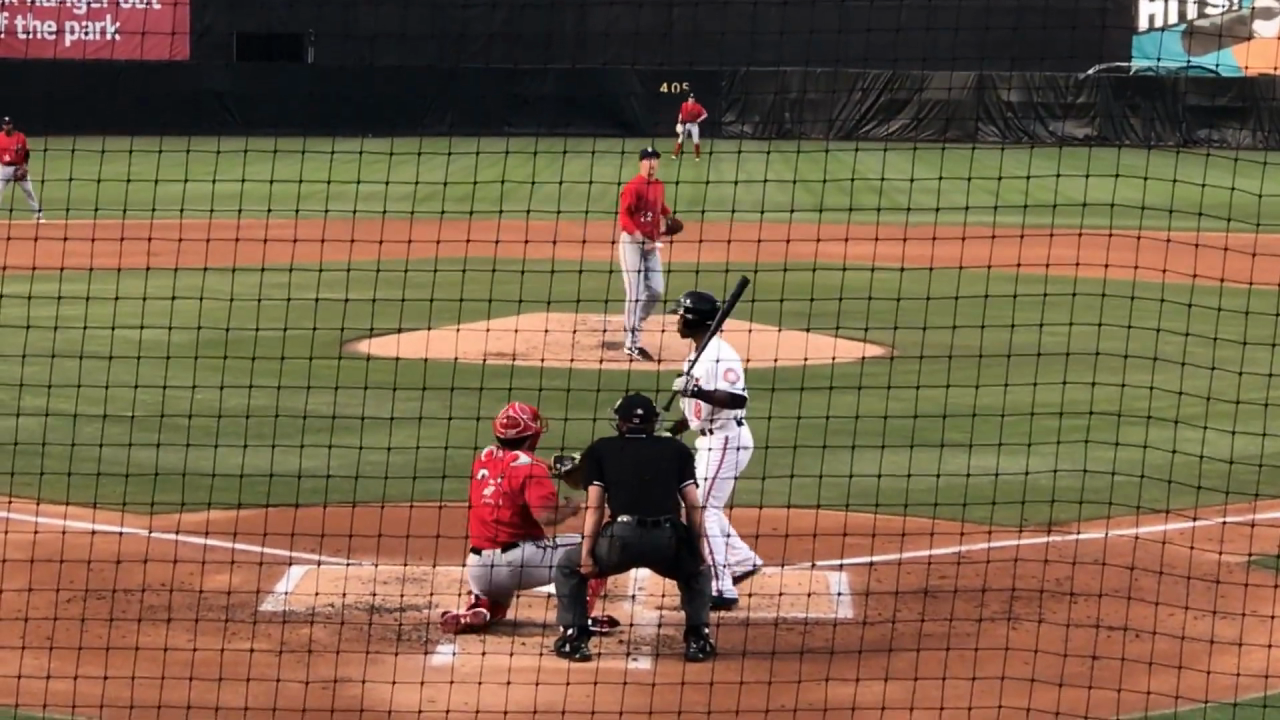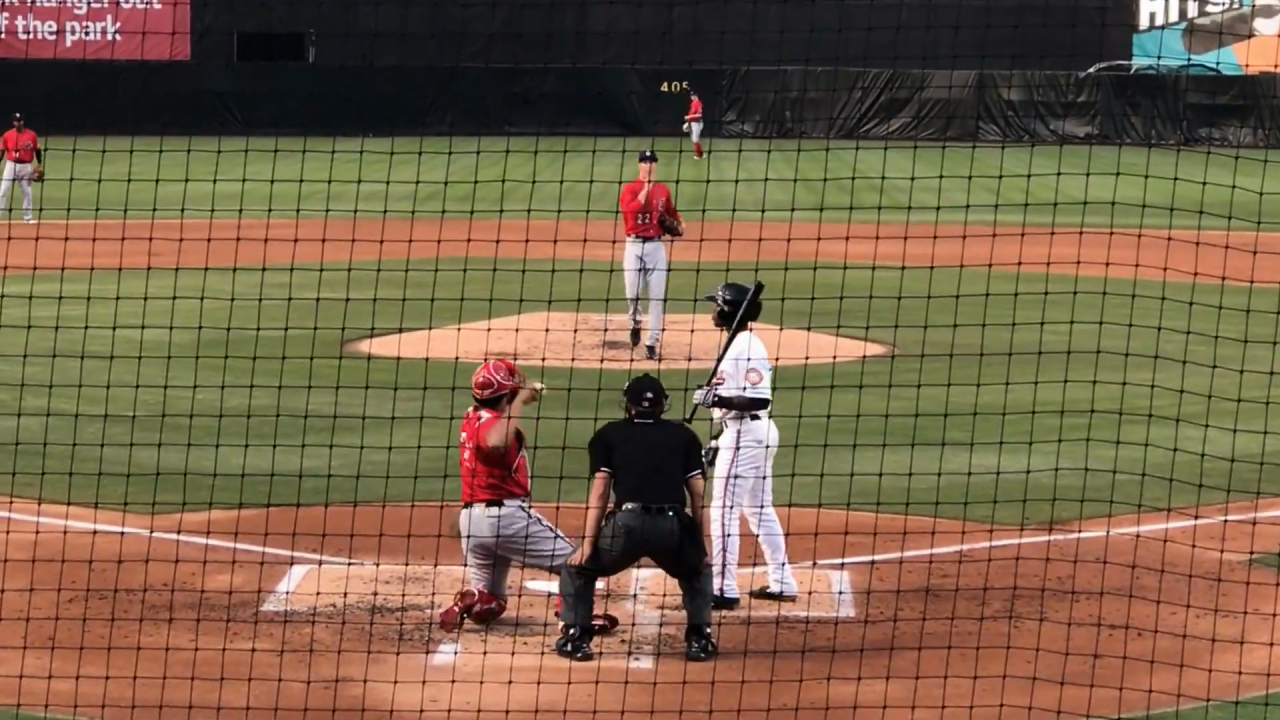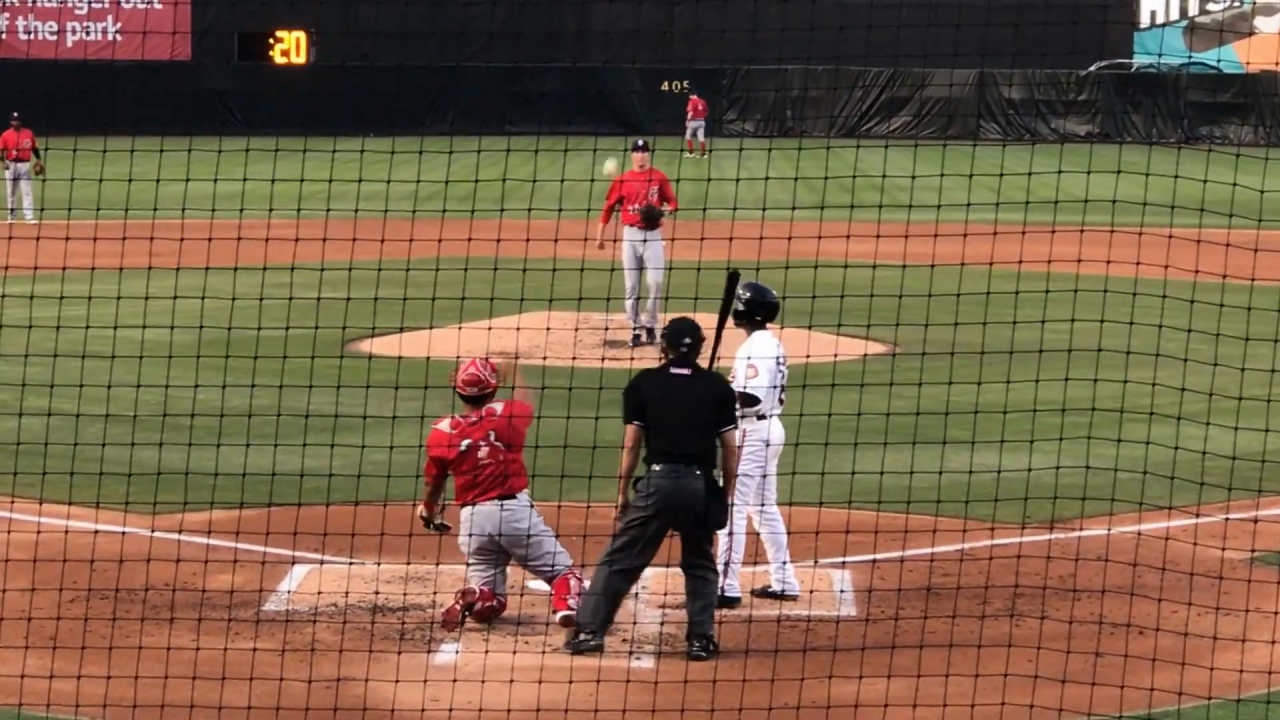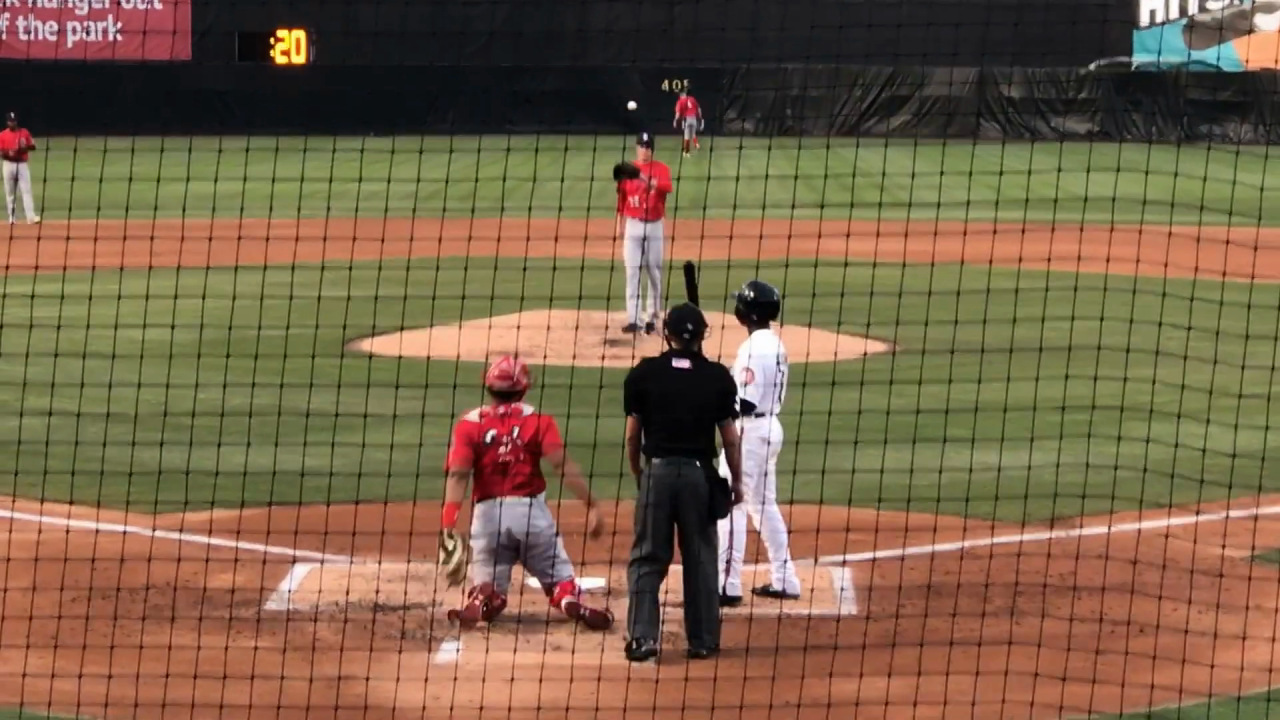
dt=0.5s
person 1, frame 1
left shoulder: (721, 354)
right shoulder: (697, 356)
left elbow: (738, 399)
left wrist: (697, 391)
right wrist: (671, 432)
left hip: (726, 442)
right hip: (711, 442)
left knee: (704, 513)
right knee: (706, 510)
left ankle: (722, 591)
right ankle: (743, 559)
person 1, frame 2
left shoulder: (746, 348)
right shoulder: (740, 345)
left elbow: (760, 400)
left wrist: (717, 400)
right wrist: (719, 439)
left hip: (745, 434)
right hip: (756, 432)
left knee: (724, 510)
right knee: (759, 509)
left ankle: (724, 589)
right ankle: (782, 582)
person 1, frame 3
left shoulder: (755, 347)
right shoulder: (771, 344)
left elbow: (752, 396)
left hip: (752, 432)
right hip: (768, 429)
left knee: (733, 509)
right knee: (764, 507)
left ankle: (727, 588)
right ankle: (784, 582)
person 1, frame 4
left shoulder: (754, 348)
right shoulder: (775, 345)
left elbow: (745, 404)
left hip: (749, 432)
right hip: (768, 428)
left knee: (731, 508)
right knee: (763, 506)
left ankle: (728, 587)
right ankle: (785, 581)
person 2, frame 1
left shoulder: (601, 449)
right shoulder: (676, 448)
left elbow: (595, 505)
right elbow: (693, 504)
left wrist: (587, 554)
right wrist: (696, 551)
left hip: (623, 537)
right hip: (667, 540)
left knee: (569, 565)
right knee: (697, 571)
left ankle: (574, 637)
right ankle: (698, 638)
person 2, frame 2
left shoulder: (609, 434)
right shoulder: (684, 435)
left elbow: (600, 490)
right elbow: (698, 495)
left wrist: (588, 542)
right wrist: (699, 542)
left hip: (628, 524)
right hip: (672, 526)
left knee: (576, 567)
right knee: (697, 570)
left ankle: (577, 638)
right ankle: (699, 638)
person 2, frame 3
left shoulder: (644, 382)
right shoulder: (718, 386)
left elbow: (631, 445)
right elbow: (730, 448)
left wrist: (622, 493)
right wrist: (726, 493)
left hip: (657, 482)
right hip: (700, 484)
left knee: (620, 559)
right knee: (701, 565)
left ankle: (590, 630)
right ankle: (702, 638)
person 2, frame 4
left shoulder: (644, 373)
right shoulder: (717, 376)
left elbow: (632, 434)
right elbow: (730, 437)
left wrist: (637, 470)
right wrist: (736, 480)
left hip: (657, 473)
right hip: (698, 475)
left knee: (647, 560)
right knee: (700, 559)
left ankle: (644, 638)
right ankle: (703, 640)
person 3, frame 1
left shoulder: (484, 457)
right shoulder: (531, 468)
right elbow: (547, 517)
left wrist: (548, 466)
right wrist: (572, 507)
left hip: (478, 567)
right hip: (518, 561)
left knee: (493, 605)
left ankle: (476, 611)
person 3, frame 2
left shoulder: (472, 418)
right shoulder: (492, 421)
right elbow: (494, 445)
right wrist: (520, 401)
left hip: (471, 519)
right hip: (508, 514)
left knee: (488, 606)
right knee: (573, 561)
left ankle: (468, 602)
person 3, frame 3
left shoulder: (441, 433)
right shoulder: (508, 414)
left elbow: (433, 486)
right elbow: (524, 404)
left wrist: (428, 513)
right wrist: (515, 377)
left hip: (474, 518)
right hip: (515, 510)
left knee: (488, 604)
right knee: (562, 570)
left ankle: (469, 601)
right ankle: (568, 607)
person 3, frame 4
left shoulder: (469, 424)
right shoulder: (537, 420)
left elbow: (457, 474)
right elbow: (564, 467)
left wrist: (449, 523)
right wrist: (592, 506)
left hip: (489, 513)
right hip: (531, 511)
left knee: (489, 591)
right knee: (561, 582)
left ankle: (481, 600)
right ankle: (572, 604)
person 4, frame 1
left shoulder: (659, 186)
right shoulder: (633, 186)
right elbow: (624, 216)
left wrist: (670, 218)
right wrist: (640, 239)
left hip: (650, 244)
right hip: (632, 243)
left knee: (656, 292)
right knee: (637, 293)
left ankle: (633, 324)
right ankle: (632, 344)
person 4, frame 2
left shoulder: (663, 189)
right shoulder: (630, 188)
left elbow: (671, 210)
right elbow: (630, 210)
left wrist: (679, 222)
right wrist: (646, 190)
left hip: (656, 245)
right hip: (634, 245)
left knee: (657, 296)
right knee: (632, 293)
left ankle: (652, 343)
right ankle: (635, 324)
person 4, frame 3
left shoulder: (659, 177)
right shoulder: (622, 179)
left elbow: (672, 202)
right elbow: (609, 206)
left wrist: (665, 210)
right wrist: (600, 233)
left hip: (653, 235)
right hip: (631, 234)
left knee: (655, 282)
right knee: (631, 287)
left ankle: (650, 325)
right ankle: (636, 330)
person 4, frame 4
left shoulder: (660, 169)
left elbow: (666, 187)
left wrist: (646, 180)
right wrist: (620, 222)
left hip: (654, 226)
right hip: (633, 225)
left knee: (654, 274)
right knee: (632, 273)
left ankle: (651, 318)
right ankle: (633, 320)
